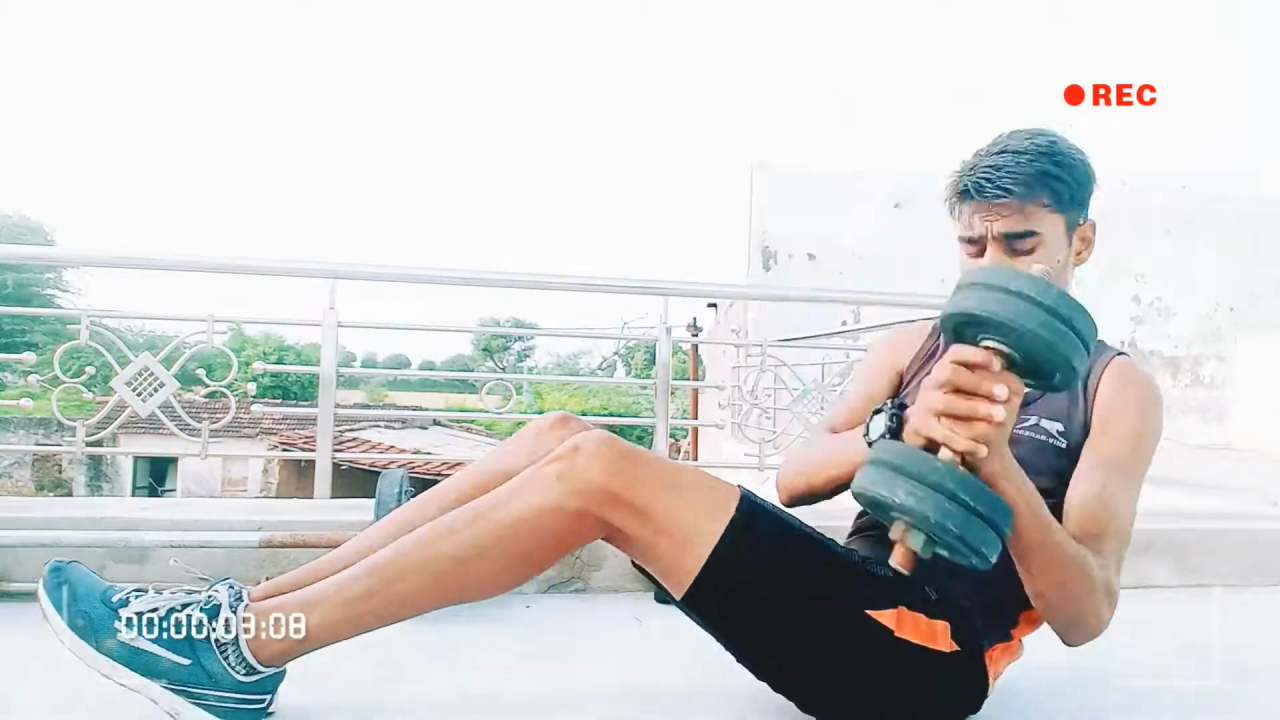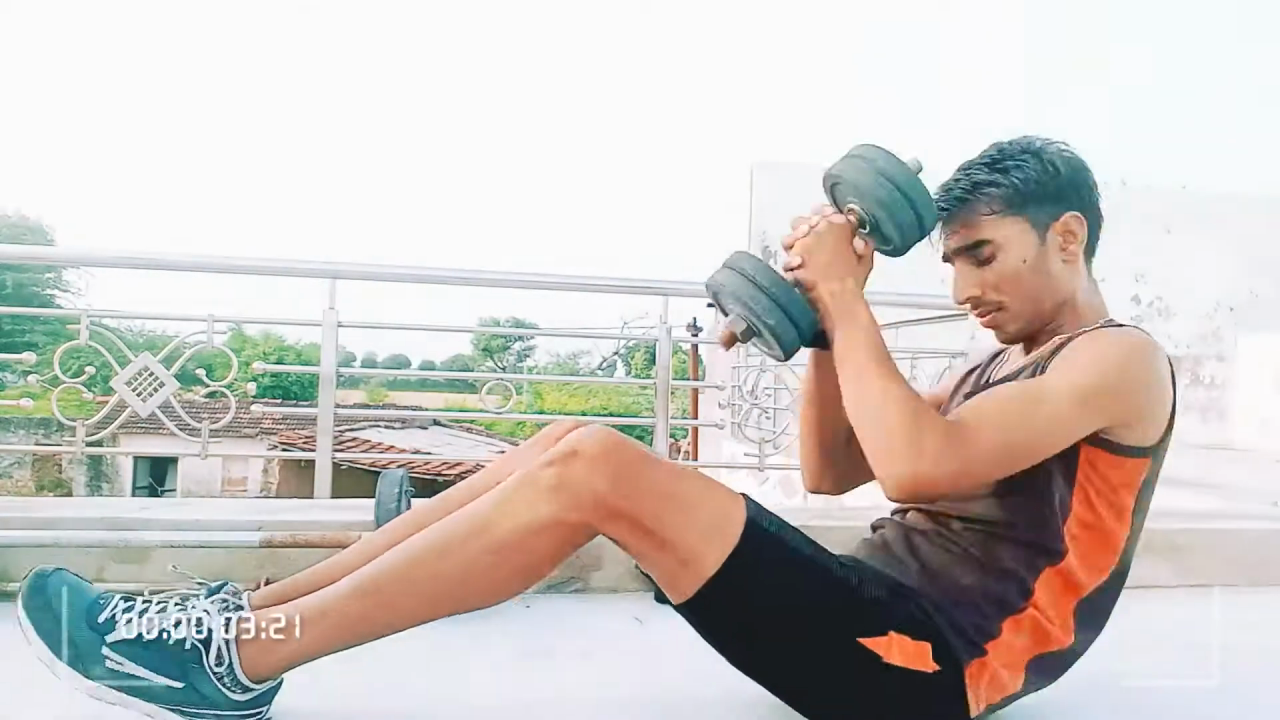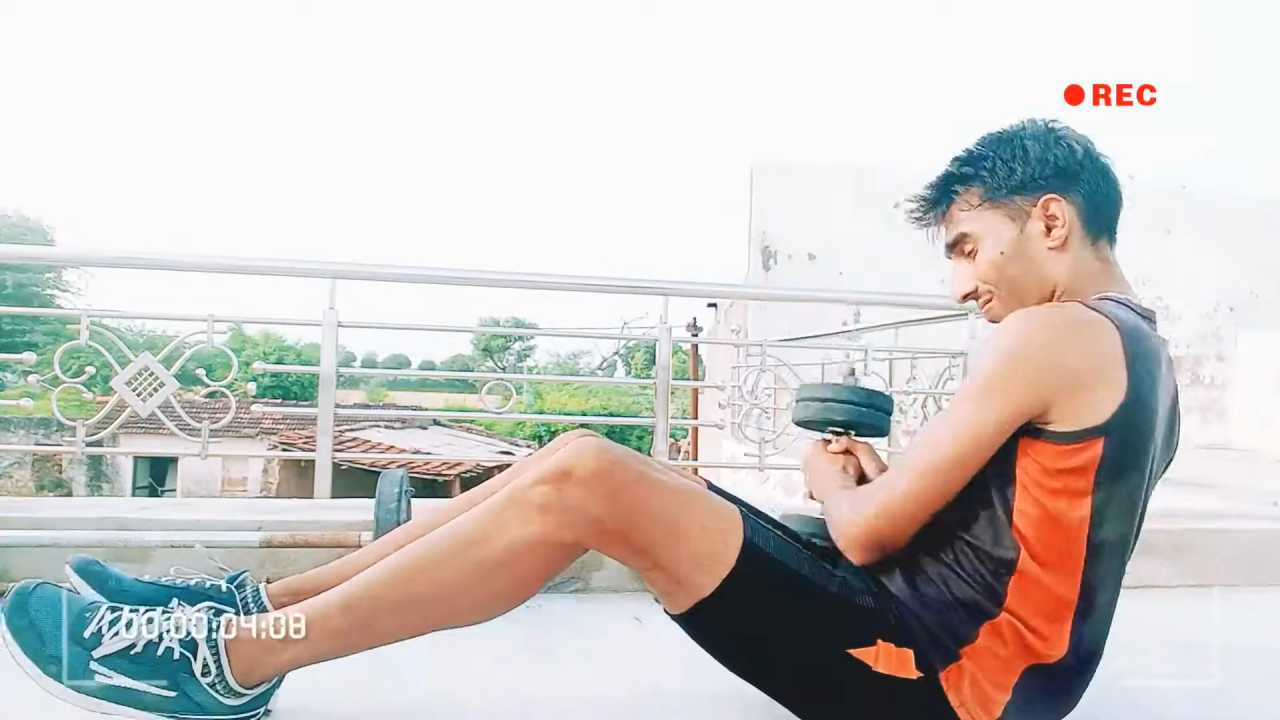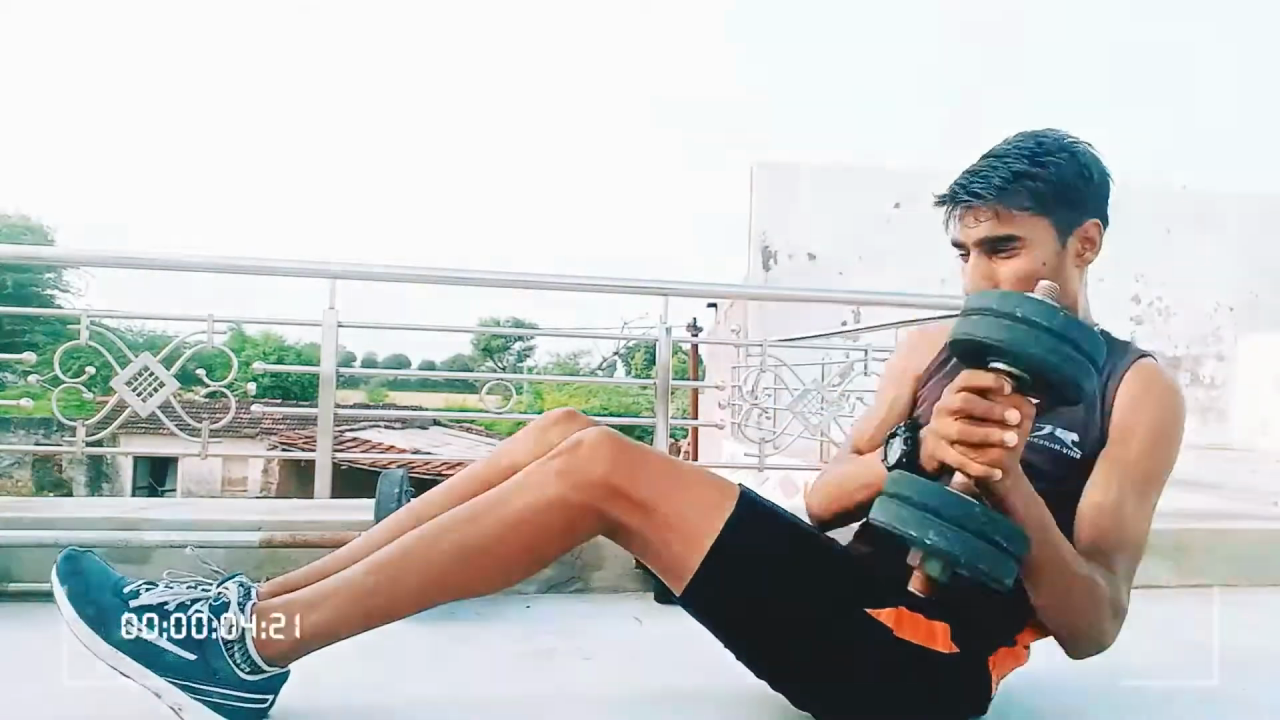
dt=0.5s
person 1, frame 1
left shoulder: (1119, 392)
right shoulder: (917, 344)
left elbow: (1084, 610)
right elbow: (797, 475)
left wrist: (1002, 466)
right wrist: (912, 439)
right hip: (848, 608)
left knee: (595, 469)
right knee: (559, 437)
right ankle: (251, 610)
person 1, frame 2
left shoulder: (1124, 366)
right shoulder: (1007, 362)
left elbow: (912, 470)
right elbow: (829, 471)
left wrist: (846, 295)
right wrist: (824, 330)
right hip: (873, 614)
left knee: (594, 469)
right knee: (571, 448)
right ankle: (246, 612)
person 1, frame 3
left shoulder: (1057, 339)
right shoulder: (1133, 356)
left elbow: (870, 530)
left wrist: (836, 478)
right wrist: (874, 476)
left knee: (585, 483)
right knee: (588, 469)
right ankle: (251, 605)
person 1, frame 4
left shoulder: (1137, 393)
right shoulder: (945, 350)
left elbow: (1090, 627)
right elbow: (825, 499)
left wrist: (1011, 494)
right wrist: (916, 462)
right hip: (857, 608)
left knee: (600, 467)
right knee: (564, 432)
right ankle: (256, 602)
